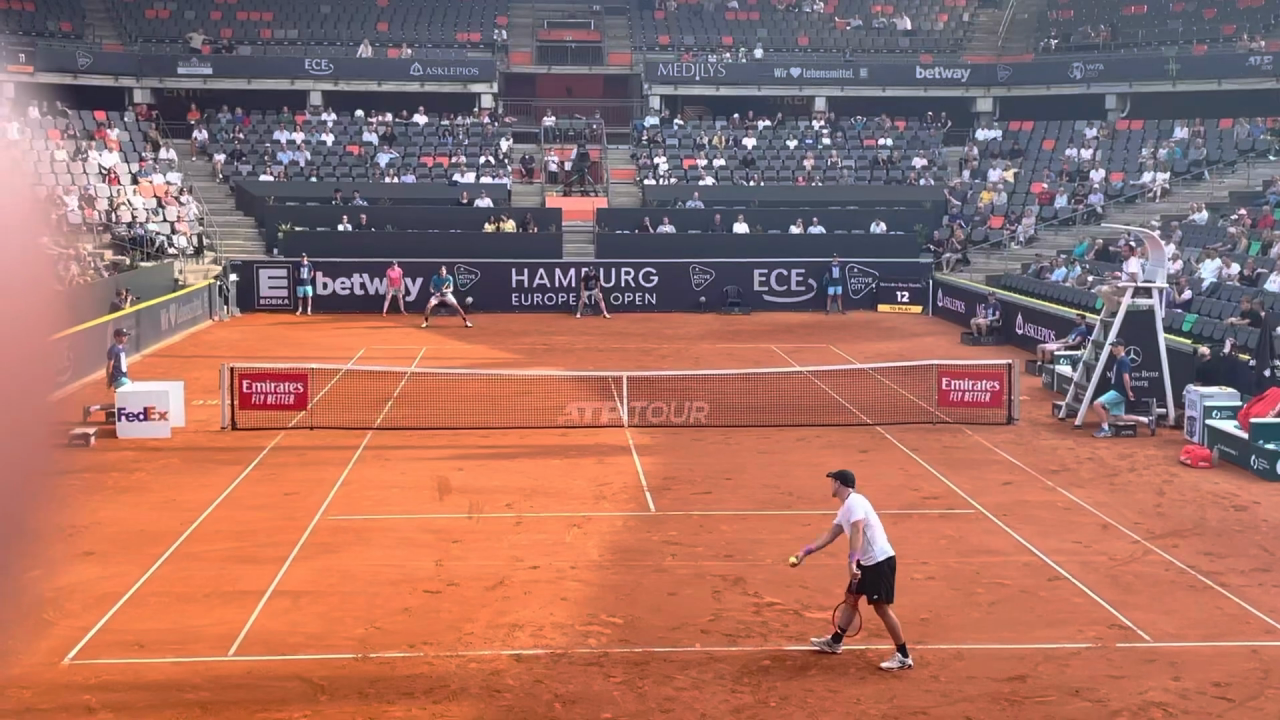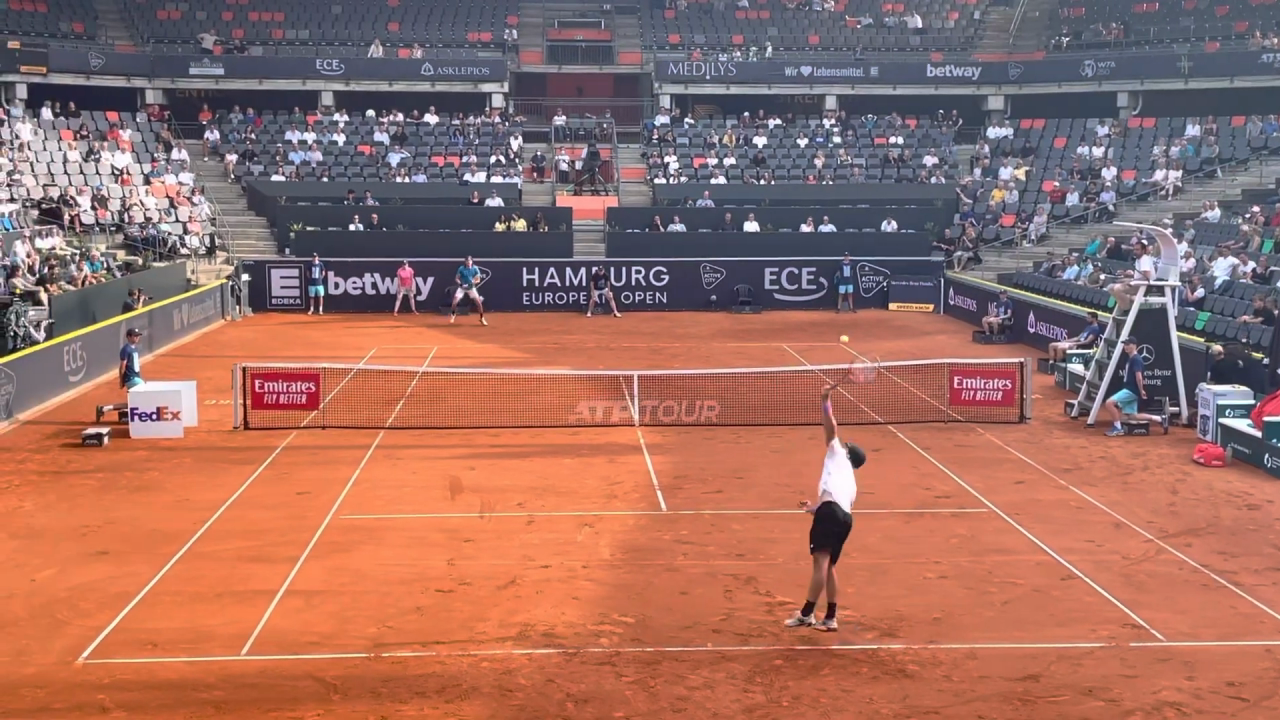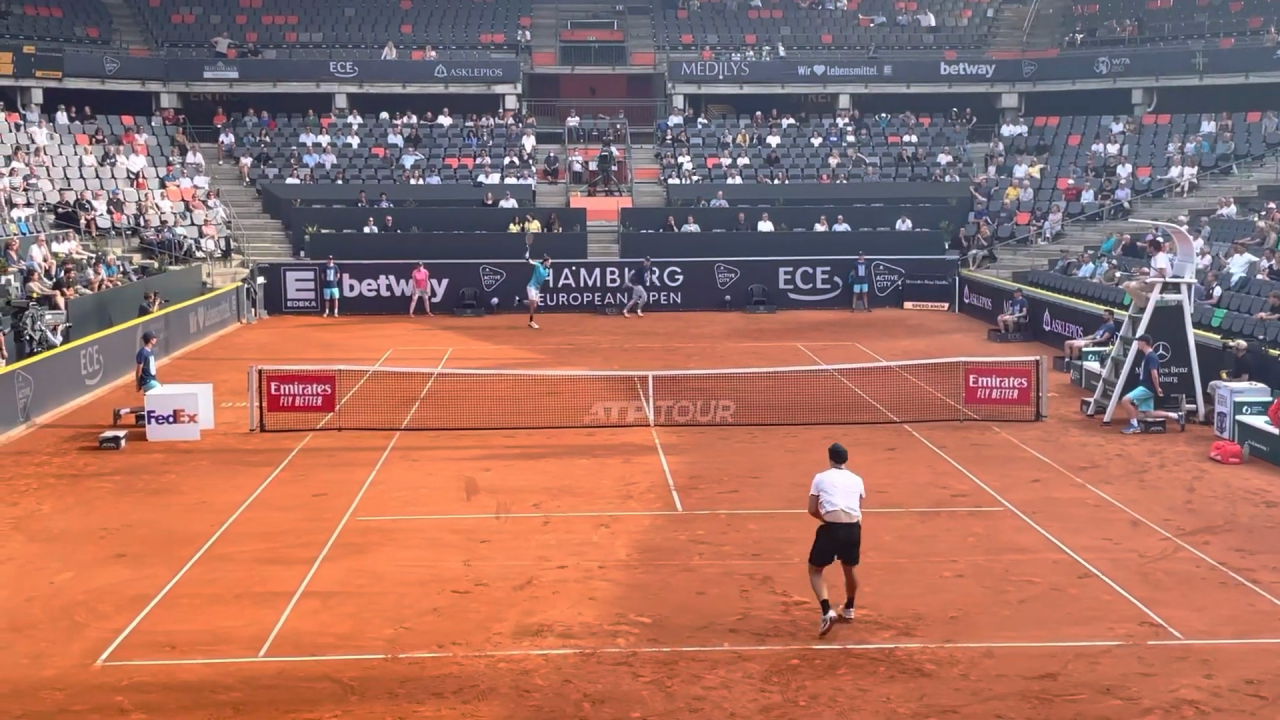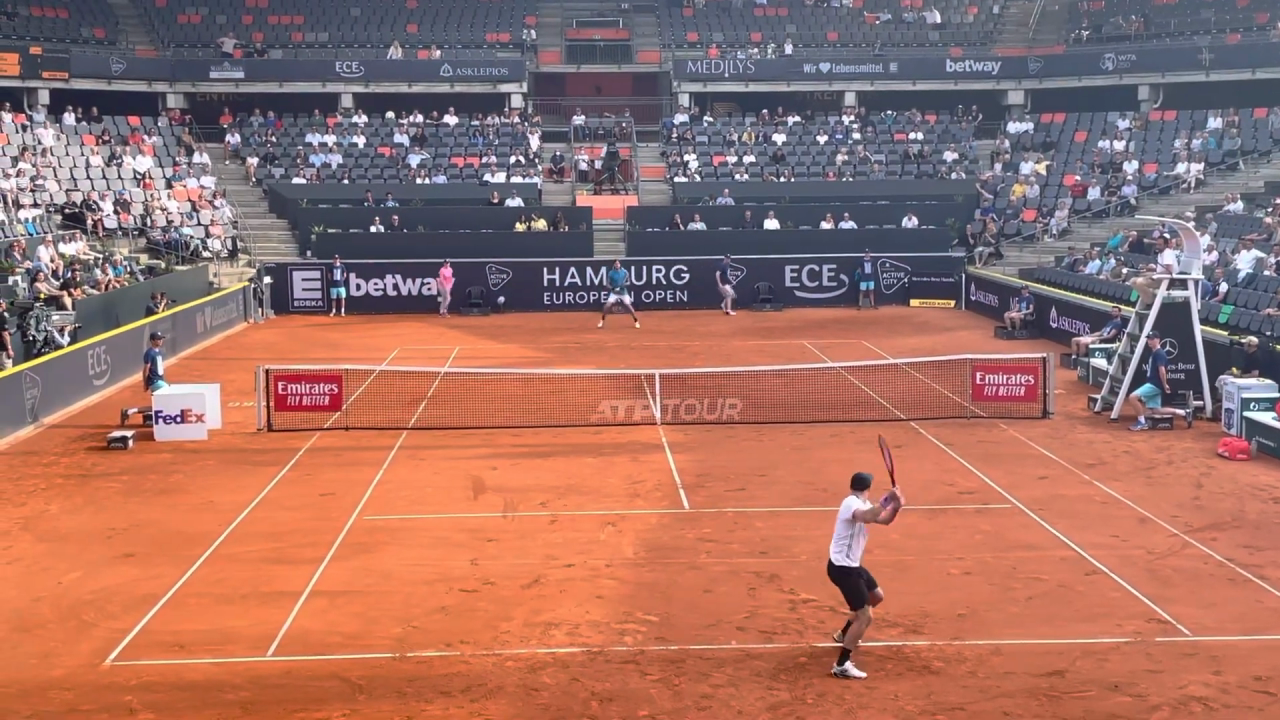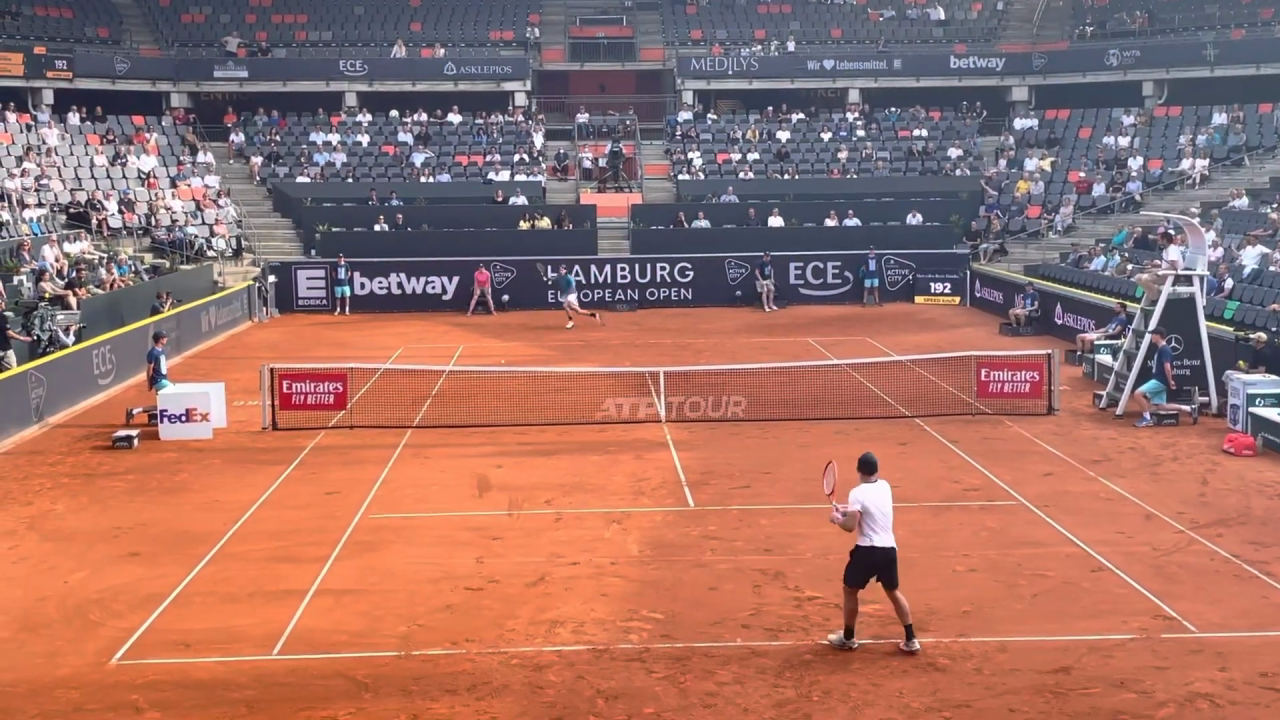
dt=1s
person 1, frame 1
left shoulder: (856, 503)
right shoulder: (843, 511)
left elbow: (857, 535)
right elbow: (829, 536)
left wrist: (851, 563)
right wrist: (805, 552)
left hip: (880, 561)
right hip: (865, 563)
left knee: (882, 608)
right knee: (851, 598)
left ankle: (903, 656)
right ankle: (835, 641)
person 1, frame 2
left shoulder: (840, 458)
right shoulder: (850, 484)
left elbow: (830, 425)
left wrist: (828, 393)
right wrist: (817, 507)
left hip: (830, 511)
right hip: (843, 519)
left knee: (820, 563)
right knee: (827, 566)
left ankle: (806, 615)
right ankle: (830, 617)
person 1, frame 3
left shoulder: (821, 478)
right shoulder: (857, 480)
left elbow: (812, 509)
left hip: (831, 529)
right hip: (853, 528)
left knee: (815, 571)
right knee: (849, 568)
left ankle: (827, 612)
right ankle: (849, 608)
person 1, frame 4
left shoulder: (862, 504)
right shoulder: (851, 504)
left elbow: (883, 519)
right elbow: (868, 519)
left wrist: (895, 503)
right wrist: (889, 500)
left hip: (852, 564)
right hip: (843, 568)
left knee: (875, 596)
right knee: (865, 615)
left ankle: (845, 633)
right ankle: (842, 665)
person 1, frame 5
left shoulder: (857, 493)
right shoulder: (885, 486)
left elbow: (850, 526)
left wrist: (837, 518)
right wrist: (844, 510)
left hip: (867, 551)
right hip: (889, 550)
left knee: (850, 592)
right knee: (894, 592)
left ankle: (848, 637)
right ankle: (911, 640)
